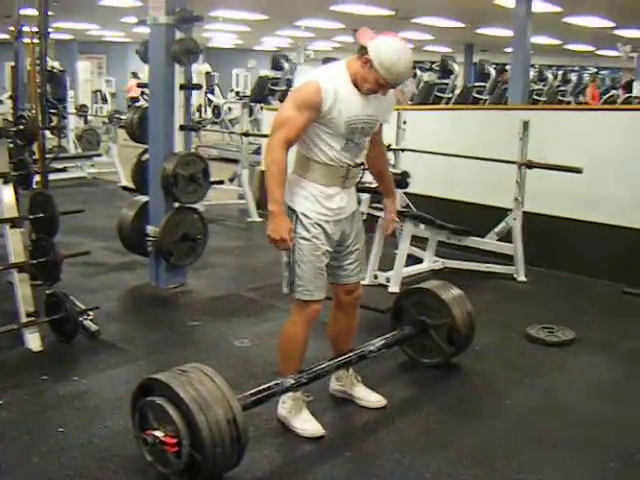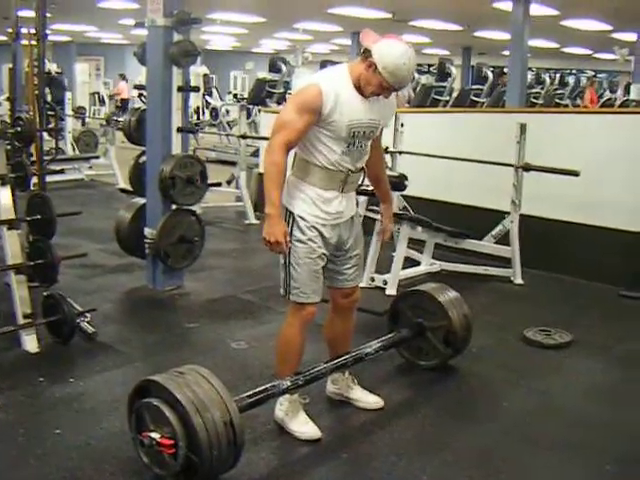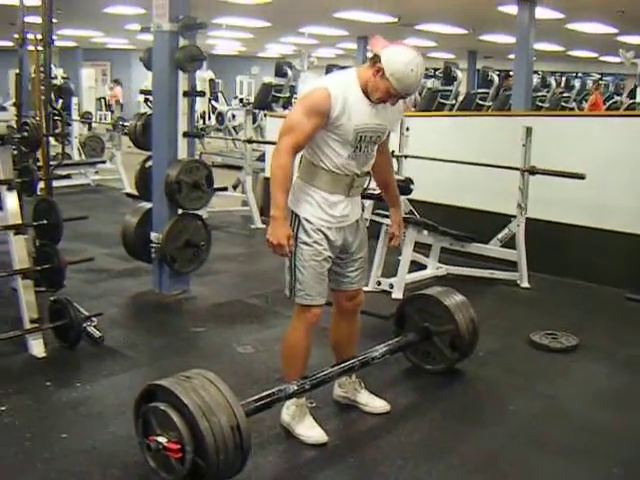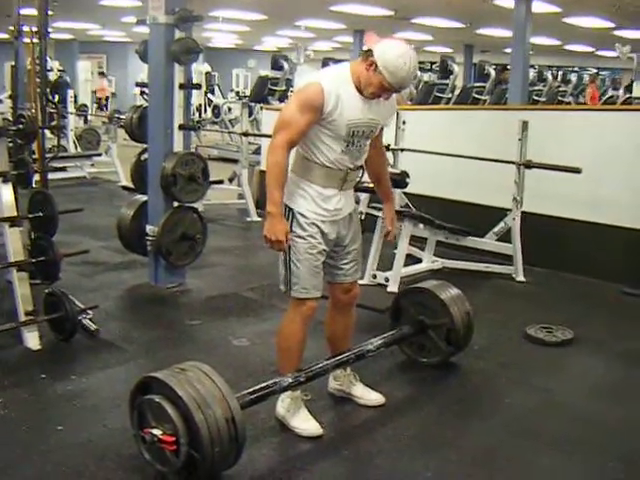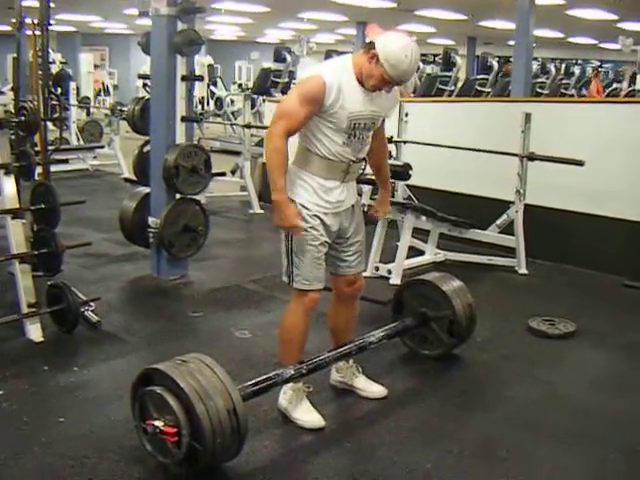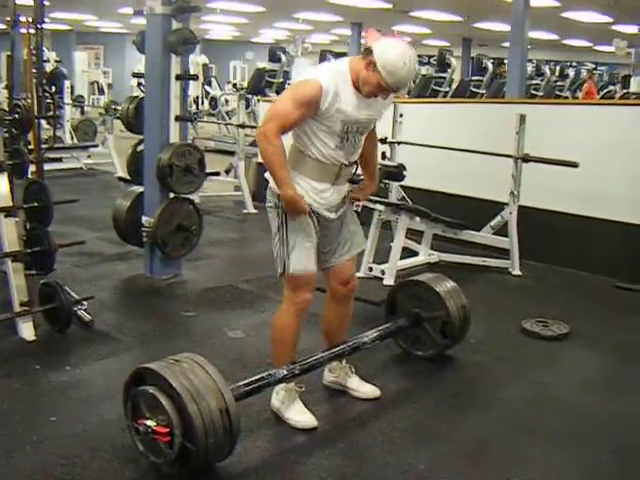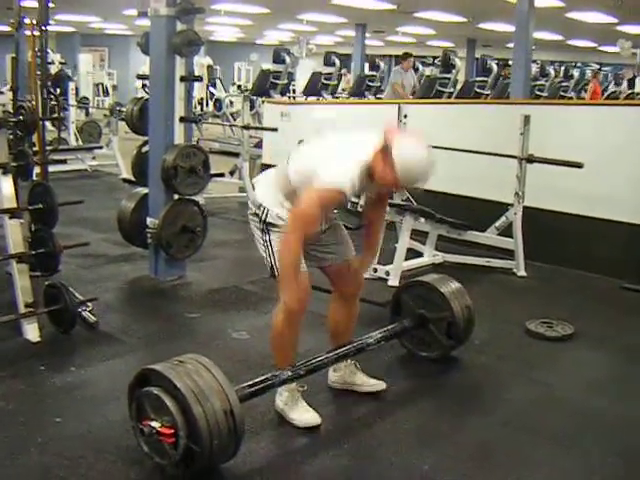
dt=0.3s
person 1, frame 1
left shoulder: (382, 96)
right shoulder: (318, 86)
right elbow: (277, 144)
left wrist: (390, 196)
right wrist: (276, 212)
left hip: (347, 206)
right hip: (308, 208)
left knee: (349, 296)
right knee: (308, 306)
left ankle: (344, 377)
right ankle: (290, 400)
person 1, frame 2
left shoulder: (384, 101)
right shoulder: (320, 90)
right elbow: (277, 147)
left wrist: (386, 202)
right wrist: (272, 215)
left hip: (346, 211)
right hip: (307, 212)
left knee: (346, 299)
right knee: (304, 309)
left ankle: (340, 380)
right ankle: (287, 402)
person 1, frame 3
left shoulder: (391, 107)
right shoulder: (328, 93)
right elbow: (285, 149)
left wrist: (395, 207)
right wrist: (277, 217)
left hip: (351, 214)
right hip: (312, 215)
left knee: (351, 302)
right knee: (309, 312)
left ankle: (347, 384)
right ankle: (294, 405)
person 1, frame 4
left shoulder: (384, 101)
right shoulder: (321, 89)
right elbow: (279, 145)
left wrist: (388, 200)
right wrist: (273, 213)
left hip: (344, 208)
right hip: (306, 208)
left knee: (346, 295)
right knee: (304, 304)
left ankle: (341, 376)
right ankle: (288, 398)
person 1, frame 5
left shoulder: (386, 92)
right shoulder: (322, 82)
right elbow: (277, 134)
left wrist: (385, 188)
right wrist: (280, 200)
left hip: (347, 200)
right hip: (308, 200)
left knee: (351, 287)
right knee: (307, 296)
left ankle: (344, 369)
right ankle: (291, 390)
person 1, frame 6
left shoulder: (378, 92)
right shoulder: (319, 84)
right elbow: (268, 132)
left wrist: (370, 179)
right wrist: (290, 191)
left hip: (335, 199)
right hip: (296, 197)
left knee: (344, 285)
right knee: (300, 295)
left ankle: (336, 369)
right ankle: (283, 391)
person 1, frame 7
left shoulder: (382, 161)
right shoulder: (339, 177)
left elbow: (377, 201)
right elbow: (295, 233)
left wrist: (369, 251)
right wrist: (289, 283)
left hip: (314, 213)
right hip: (276, 208)
left knee: (351, 283)
right knee: (298, 296)
left ankle: (342, 369)
right ankle: (287, 391)
